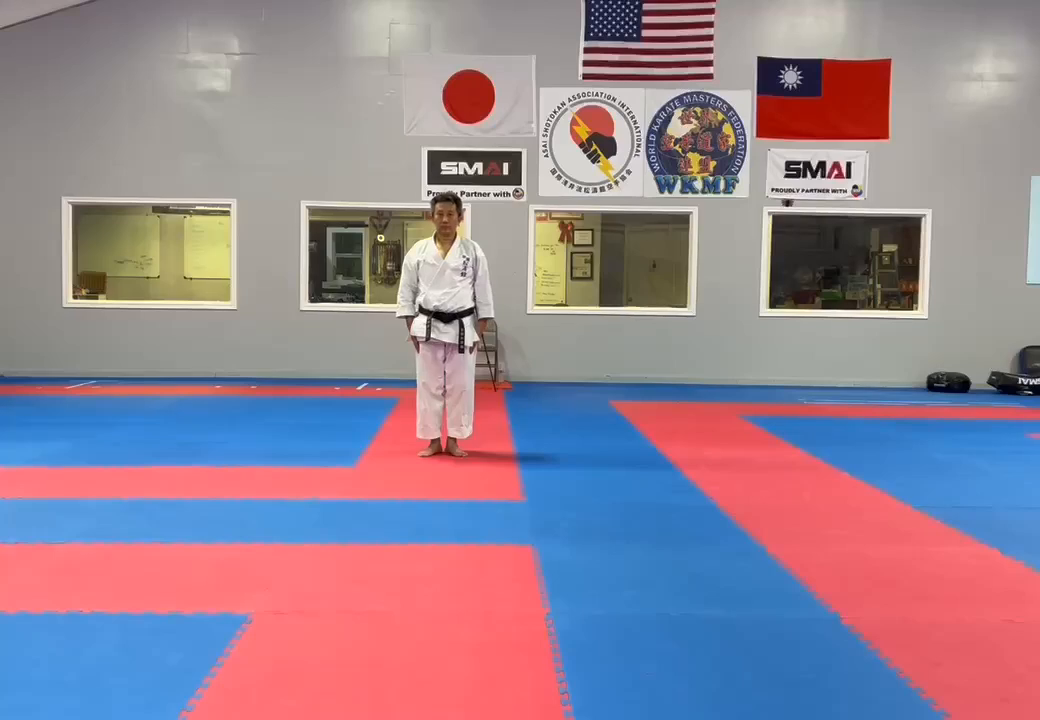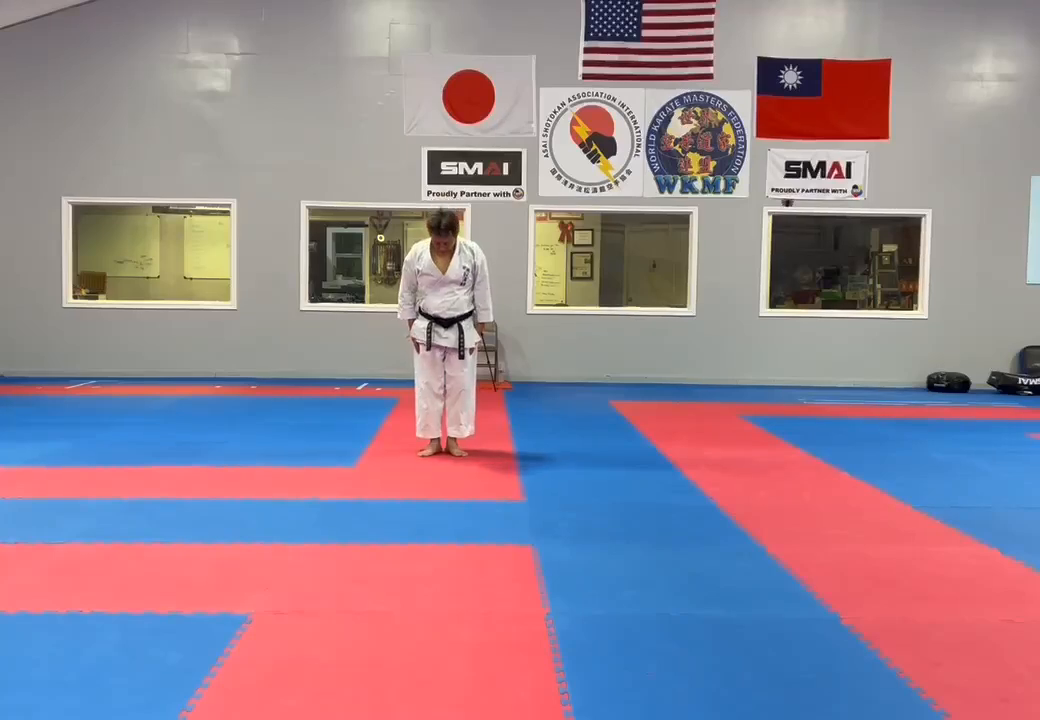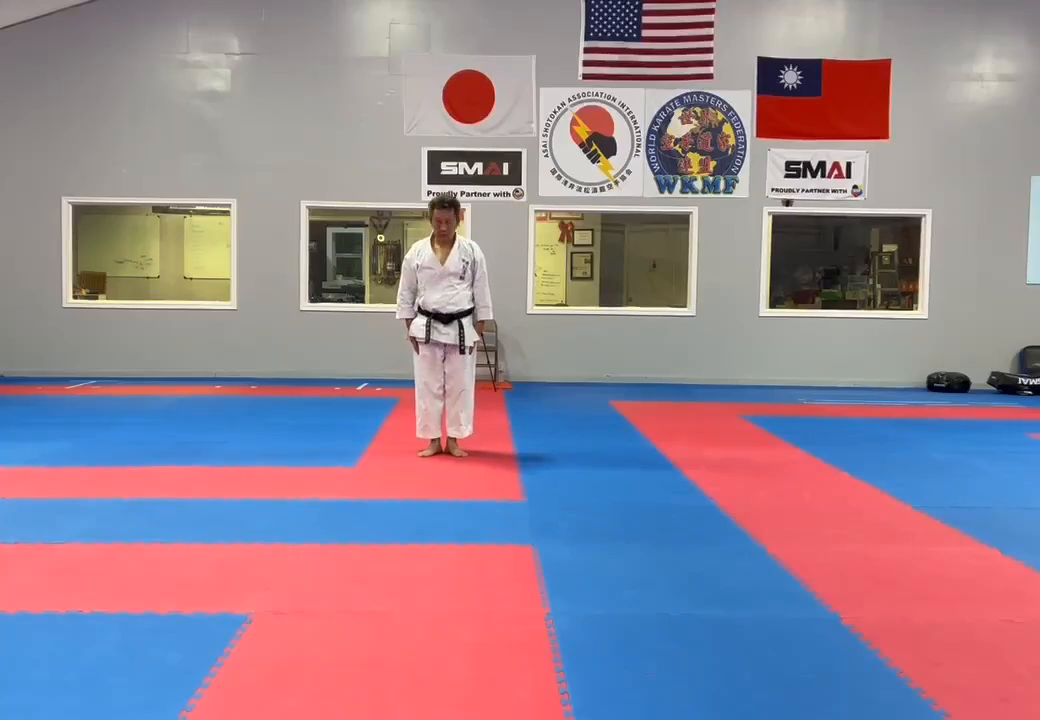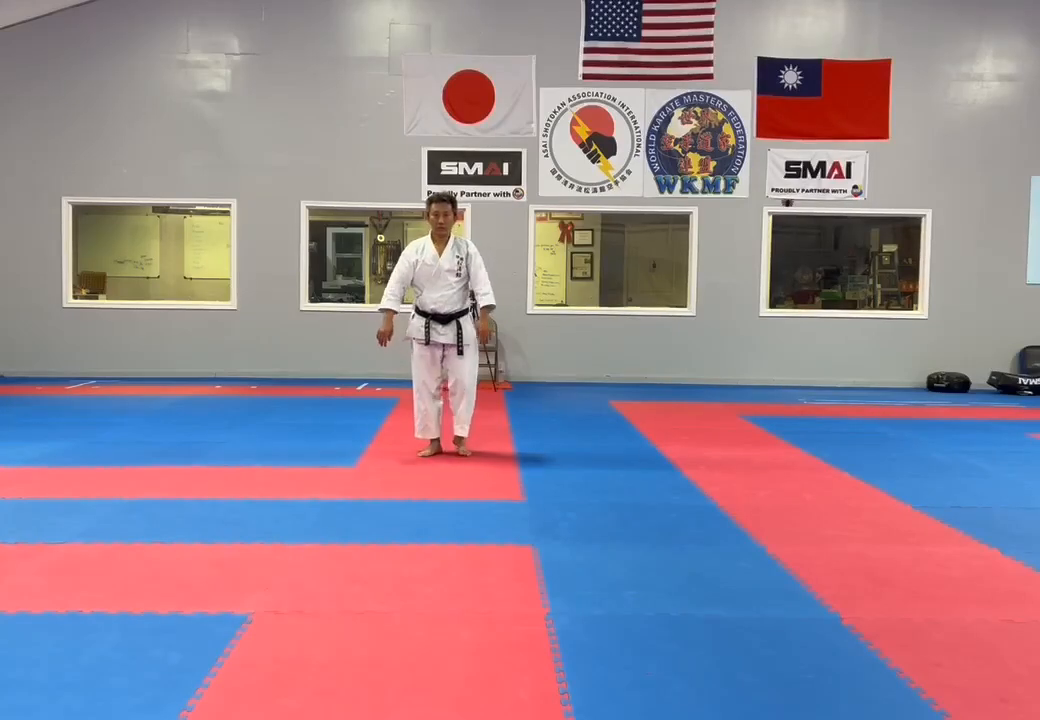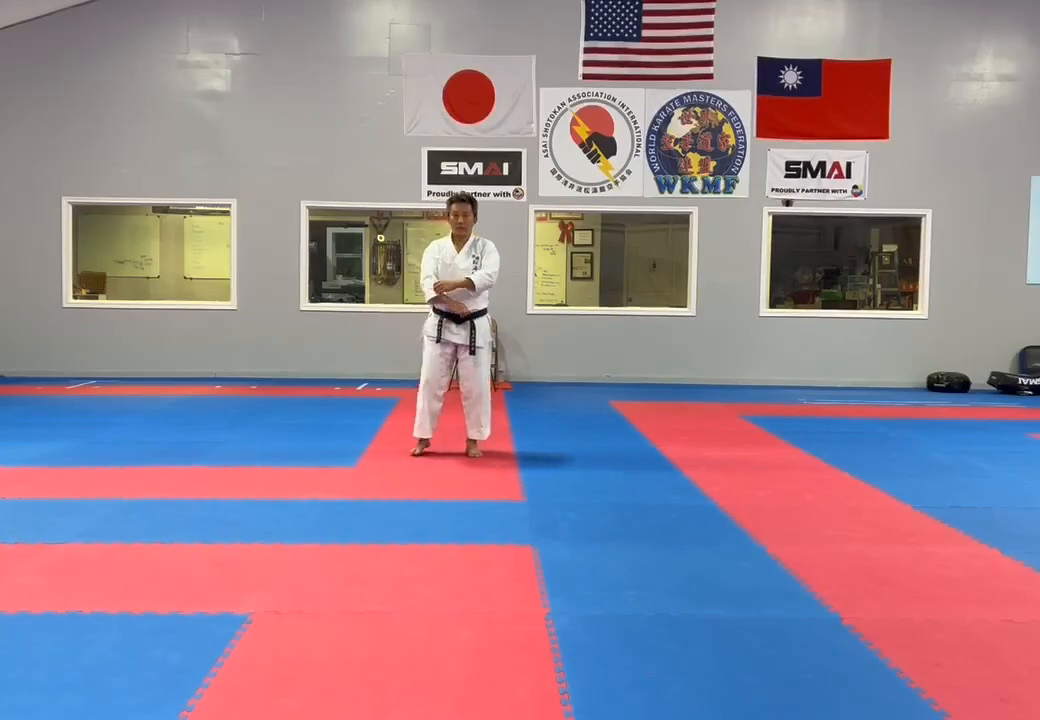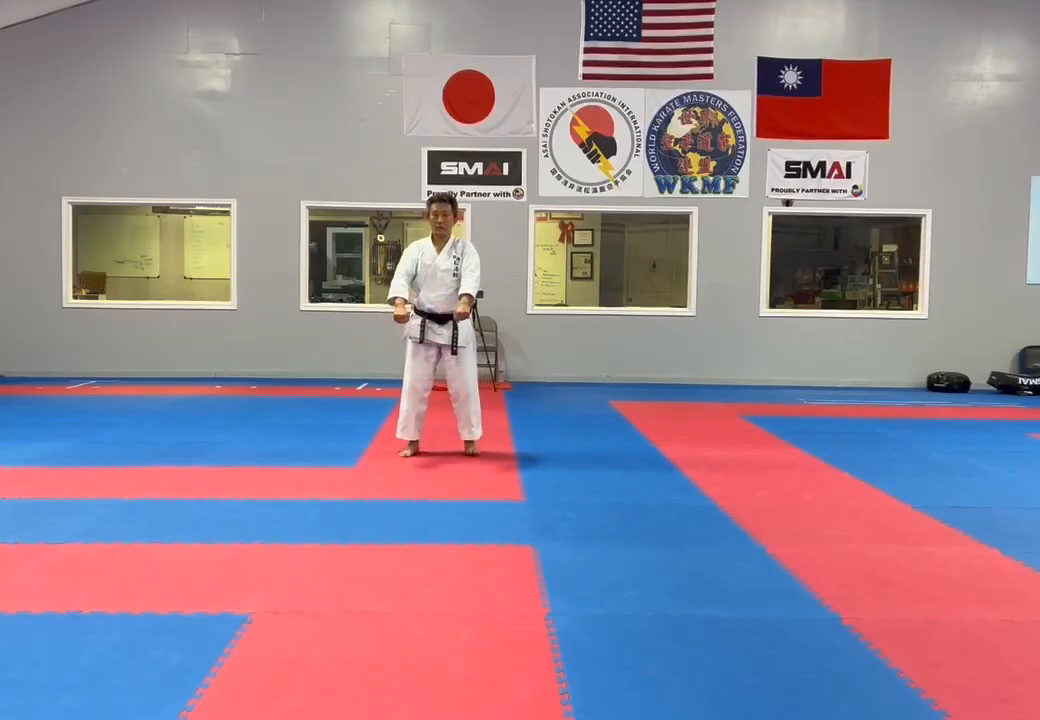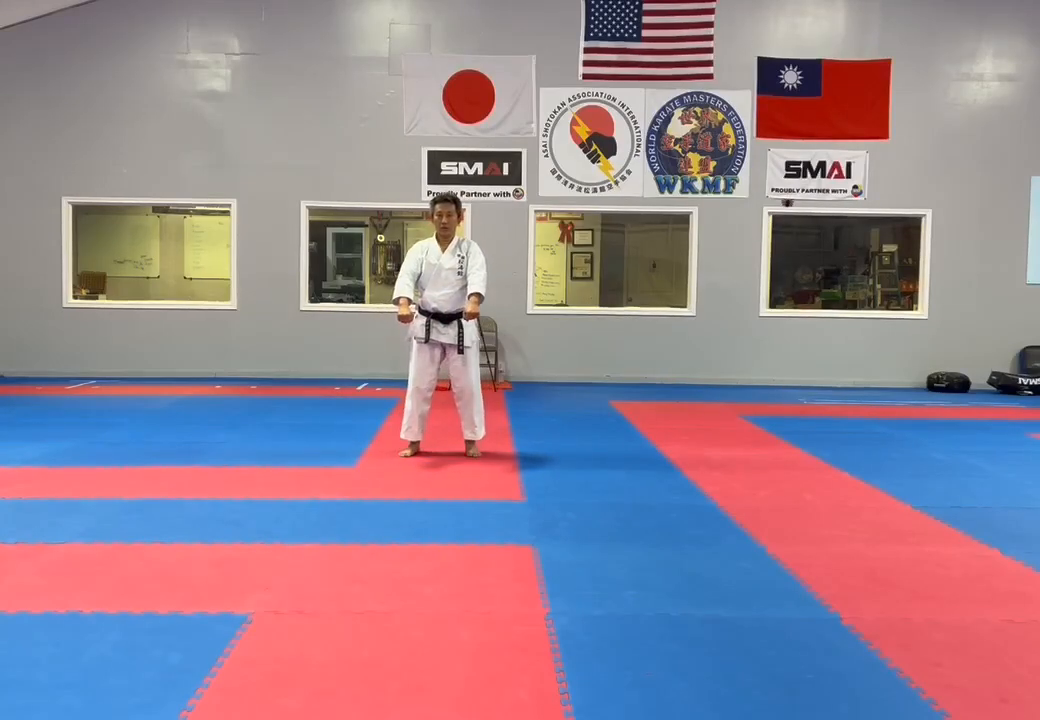
dt=0.7s
person 1, frame 1
left shoulder: (472, 251)
right shoulder: (418, 251)
left elbow: (483, 292)
right elbow: (407, 291)
left wrist: (480, 330)
right wrist: (411, 327)
left hip: (462, 327)
right hip: (428, 326)
left knee: (460, 385)
right knee: (429, 384)
left ankle: (453, 440)
right ankle: (433, 440)
person 1, frame 2
left shoulder: (473, 253)
right shoulder: (416, 254)
left elbow: (482, 294)
right elbow: (407, 293)
left wrist: (479, 331)
right wrist: (412, 328)
left hip: (461, 329)
right hip: (427, 329)
left knee: (461, 385)
right knee: (428, 385)
left ankle: (453, 439)
right ankle: (433, 439)
person 1, frame 3
left shoulder: (472, 251)
right shoulder: (417, 251)
left elbow: (481, 292)
right elbow: (406, 292)
left wrist: (479, 329)
right wrist: (410, 328)
left hip: (461, 327)
right hip: (427, 327)
left knee: (460, 385)
right knee: (428, 385)
left ankle: (453, 440)
right ankle: (433, 440)
person 1, frame 4
left shoulder: (467, 249)
right shoulder: (415, 249)
left elbow: (481, 283)
right elbow: (397, 284)
left wrist: (484, 318)
right wrist: (388, 320)
left hip: (460, 326)
right hip: (425, 326)
left knee: (462, 383)
right knee: (426, 385)
left ankle: (460, 437)
right ankle: (433, 440)
person 1, frame 5
left shoulder: (486, 247)
right shoulder: (436, 248)
left elbow: (488, 275)
right elbow: (428, 280)
left wrist: (455, 284)
right wrist: (451, 302)
left hip: (474, 326)
right hip: (440, 324)
left knee: (475, 385)
right knee: (431, 382)
left ankle: (473, 440)
right ankle: (423, 438)
person 1, frame 6
left shoulder: (466, 249)
right shoulder: (415, 249)
left elbow: (471, 279)
right elbow: (401, 278)
left wrist: (465, 304)
right wrist: (400, 305)
left hip: (456, 326)
right hip: (422, 325)
left knee: (464, 386)
right knee: (415, 385)
left ankle: (470, 439)
right ankle: (412, 441)
person 1, frame 7
left shoulder: (470, 249)
right shoulder: (420, 249)
left elbow: (477, 278)
right elbow: (406, 277)
left wrist: (474, 303)
right wrist: (404, 305)
left hip: (460, 326)
right hip: (426, 325)
left knee: (467, 385)
right knee: (419, 385)
left ankle: (471, 440)
right ankle: (413, 441)
